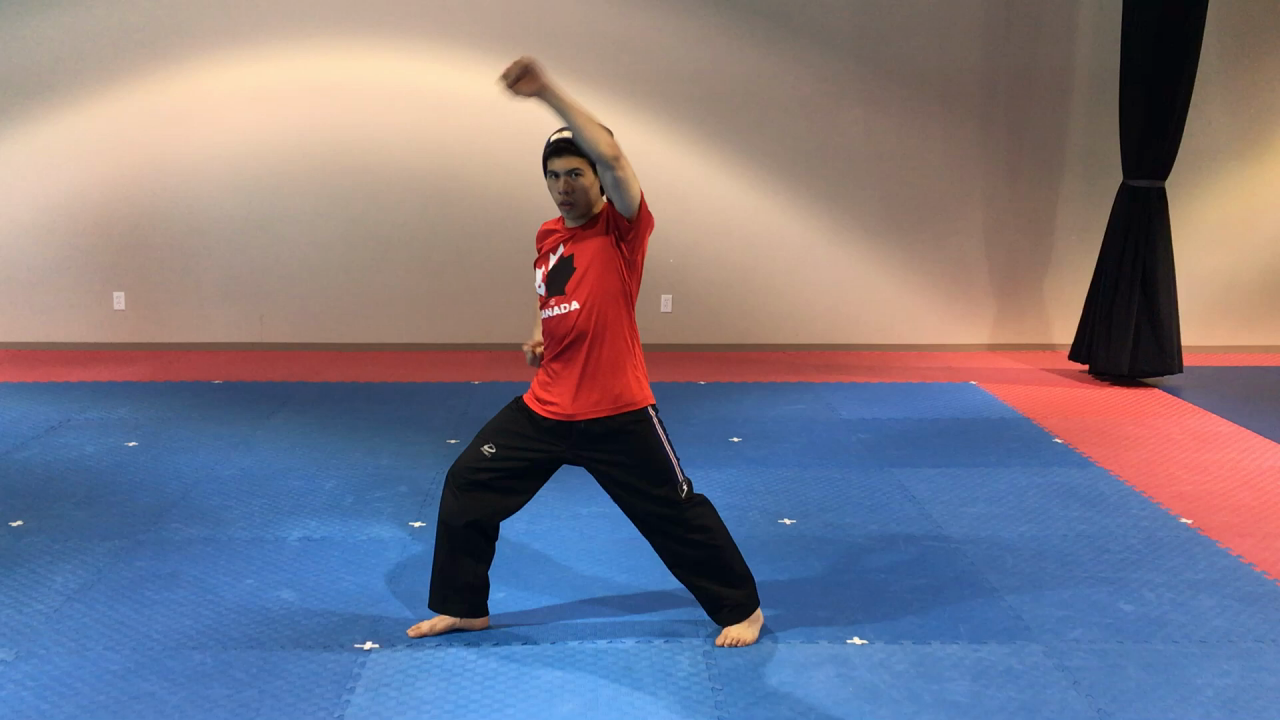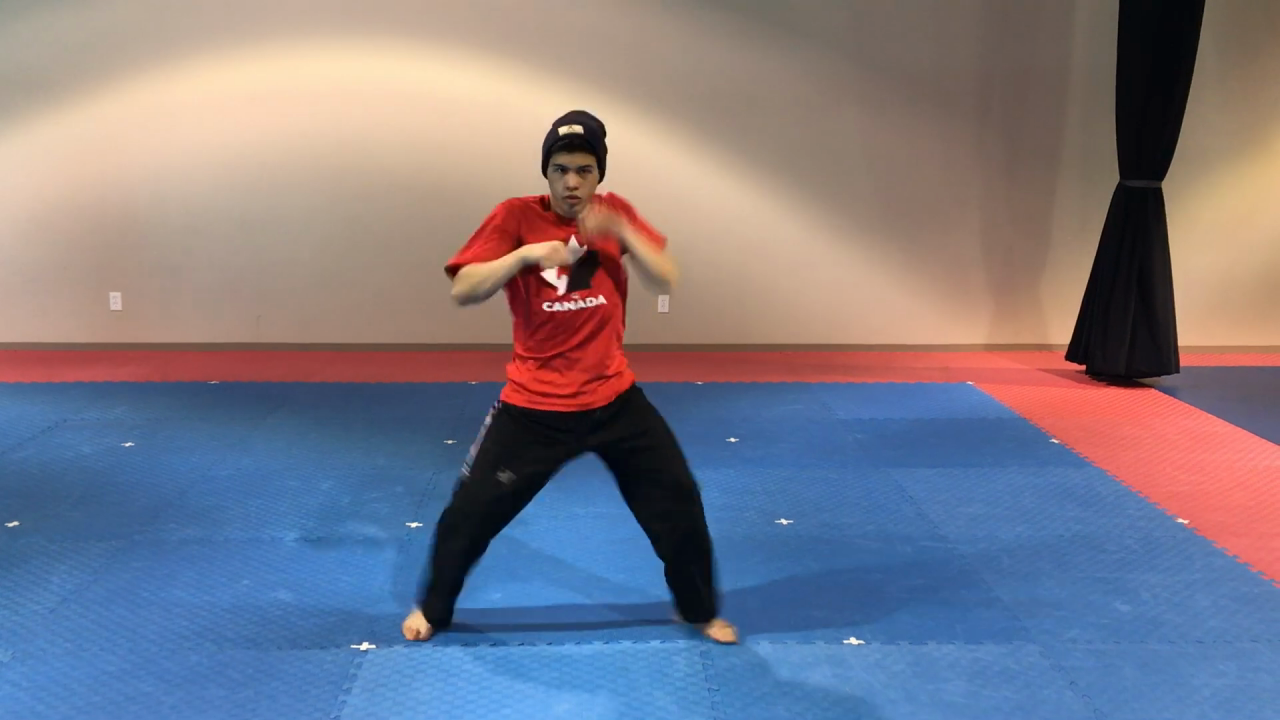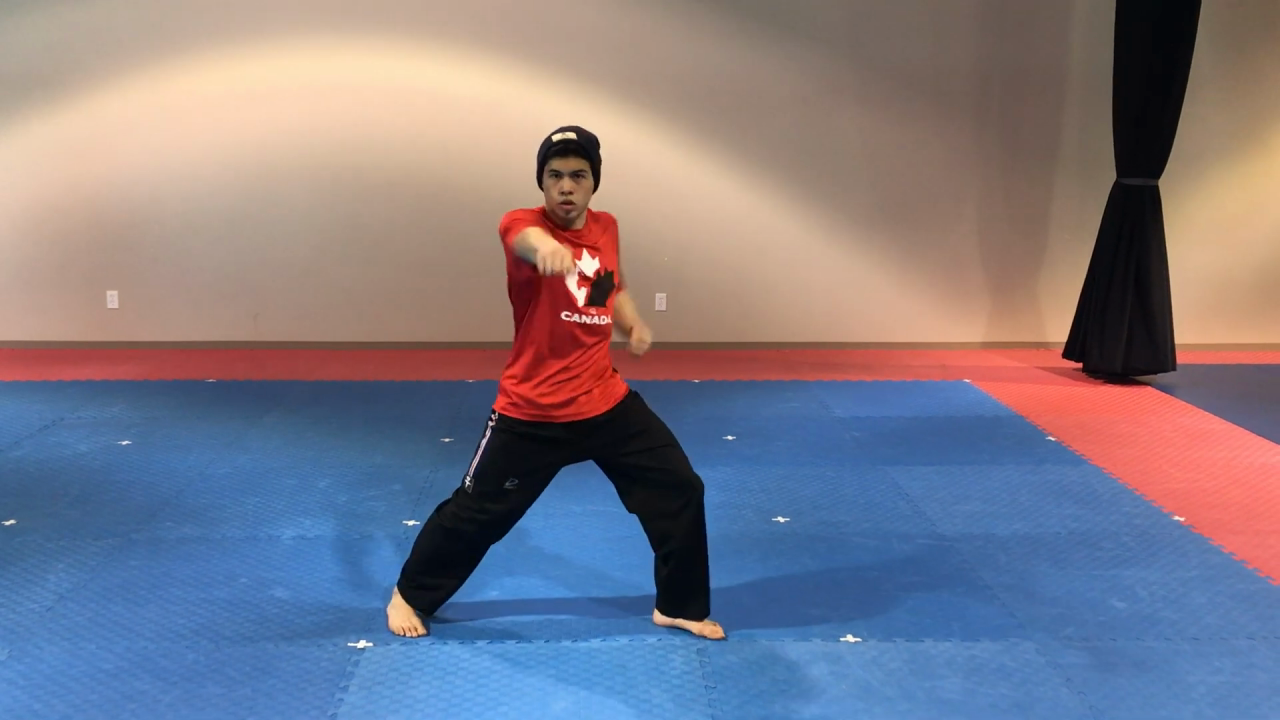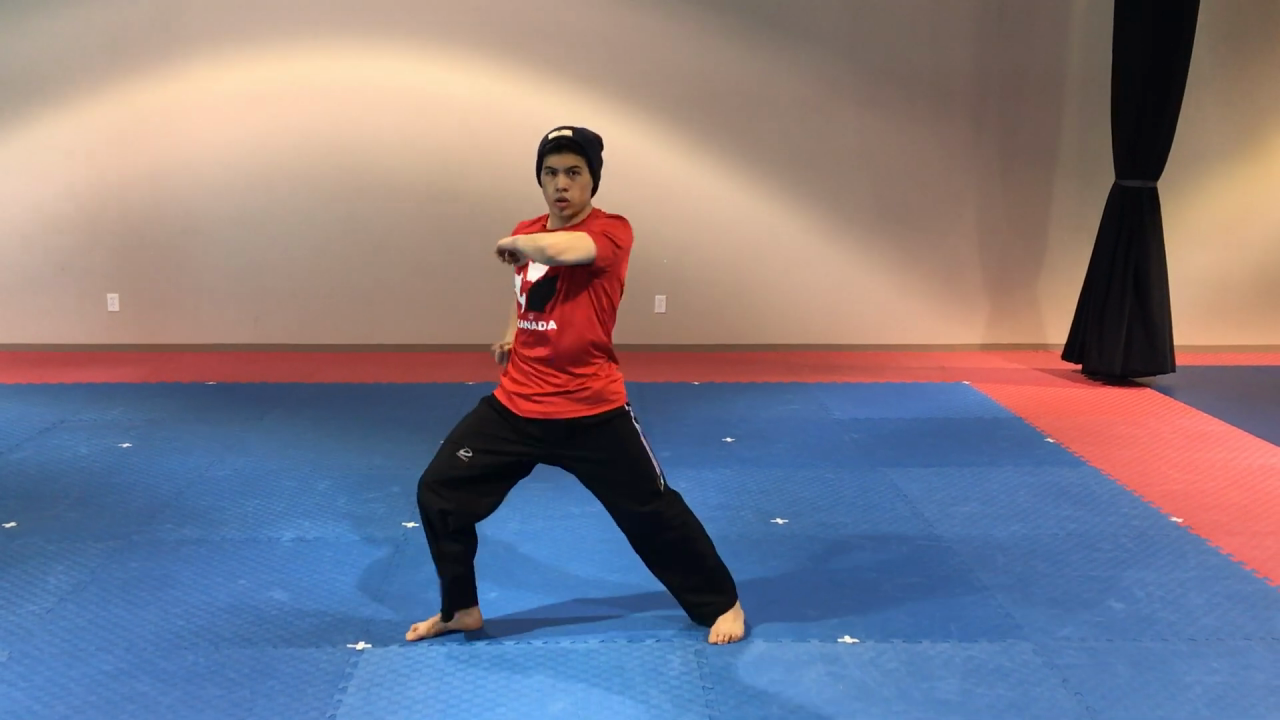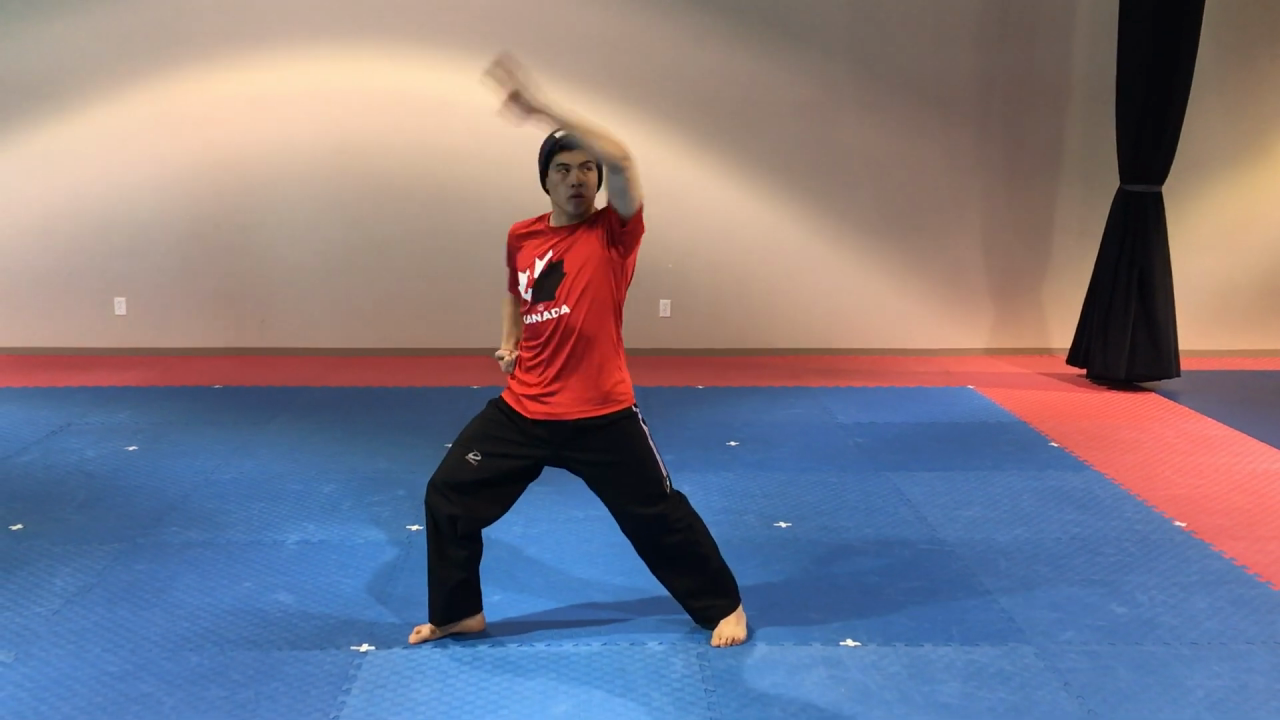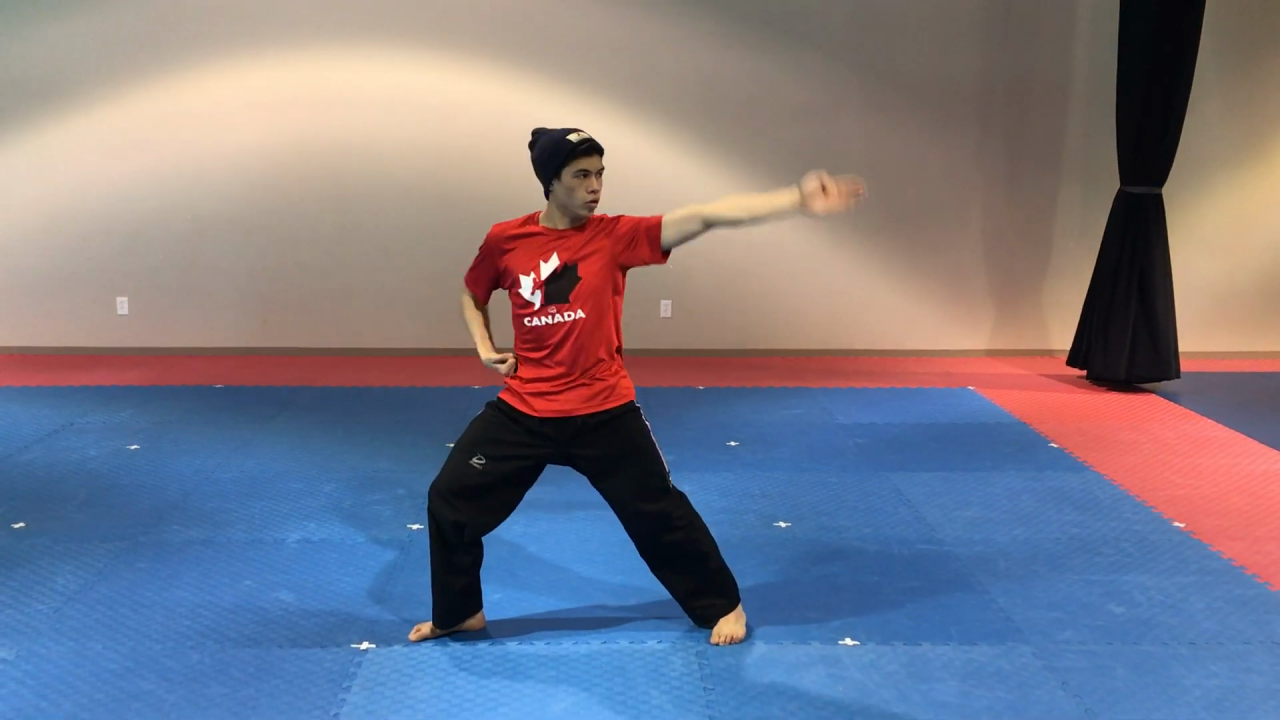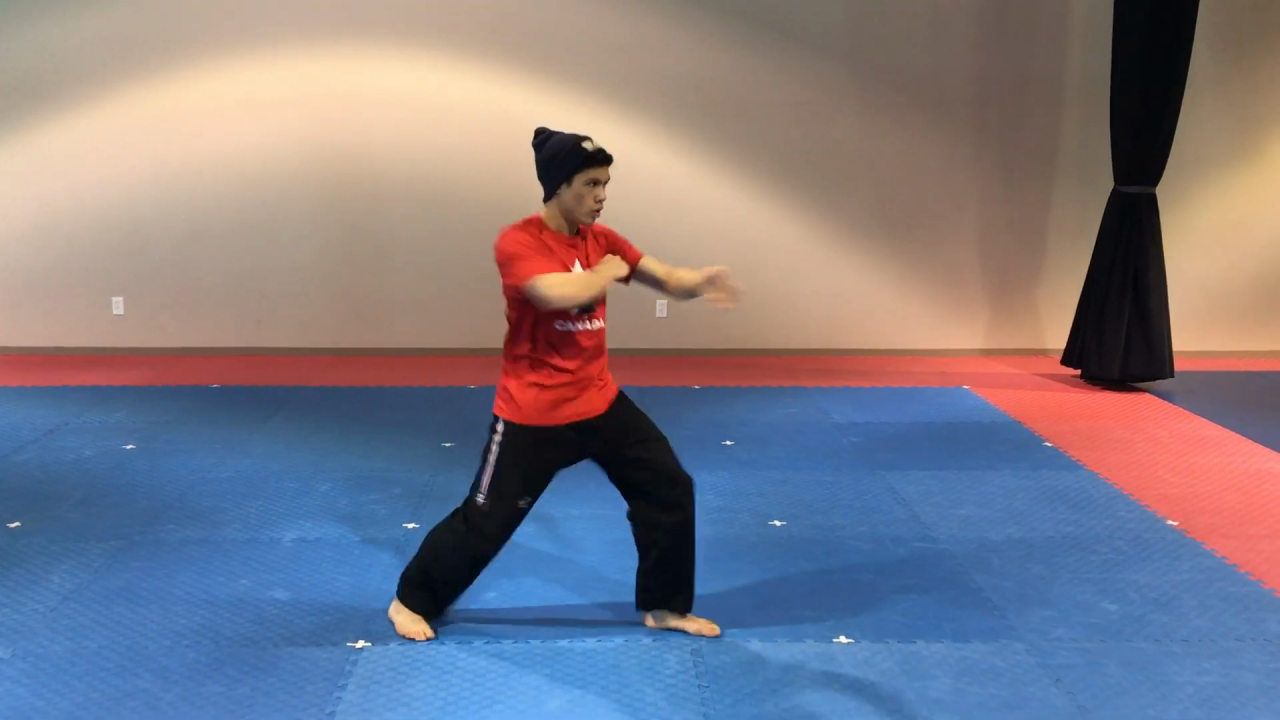
dt=0.4s
person 1, frame 1
left shoulder: (624, 225)
right shoulder: (547, 235)
left elbow: (611, 157)
left wrist: (549, 94)
right wrist: (538, 333)
left hip: (617, 413)
right hip: (545, 409)
left knee: (675, 514)
right knee: (466, 485)
left ankle: (742, 609)
right ankle: (461, 608)
person 1, frame 2
left shoulder: (615, 212)
right shoulder: (515, 215)
left elbow: (665, 277)
right elbow: (463, 290)
left wrist: (620, 230)
right wrist: (523, 255)
left hip: (613, 396)
right hip: (533, 402)
left knee: (674, 495)
right knee: (477, 505)
left ankle: (699, 608)
right ankle: (432, 606)
person 1, frame 3
left shoulder: (606, 228)
right shoulder: (522, 223)
right elbow: (536, 245)
left wrist: (632, 324)
right wrist: (551, 249)
left hip: (609, 404)
right hip: (531, 413)
left knee: (680, 489)
right knee: (476, 511)
left ankle: (681, 606)
right ankle: (410, 596)
person 1, frame 4
left shoulder: (613, 232)
right shoulder: (530, 233)
left elbow: (559, 249)
left wrist: (516, 243)
right wrist: (512, 335)
left hip: (593, 413)
right hip: (515, 406)
left knee: (651, 511)
right knee: (439, 490)
left ankle: (722, 603)
right ankle: (459, 608)
person 1, frame 5
left shoulder: (615, 232)
right shoulder: (521, 235)
left elbow: (617, 159)
left wrist: (542, 110)
right wrist: (509, 344)
left hip: (601, 415)
right hip: (522, 411)
left knee: (659, 515)
right knee: (447, 496)
left ankle: (723, 606)
right ankle: (457, 612)
person 1, frame 6
left shoulder: (615, 235)
right shoulder: (505, 239)
left elbow: (703, 217)
right elbow: (472, 294)
left wrist: (797, 199)
right wrist: (485, 348)
left hip: (603, 411)
right hip: (523, 409)
left knee: (660, 512)
right knee: (449, 499)
left ankle: (724, 605)
right ankle: (456, 613)
person 1, frame 7
left shoulder: (602, 238)
right shoulder: (518, 241)
left elbow: (668, 280)
right elbow: (560, 295)
left wrist: (700, 280)
right wrist: (605, 270)
left hip: (601, 403)
right hip: (532, 415)
left knee: (671, 490)
right knee: (487, 521)
left ankle: (663, 605)
right ankle: (410, 601)
